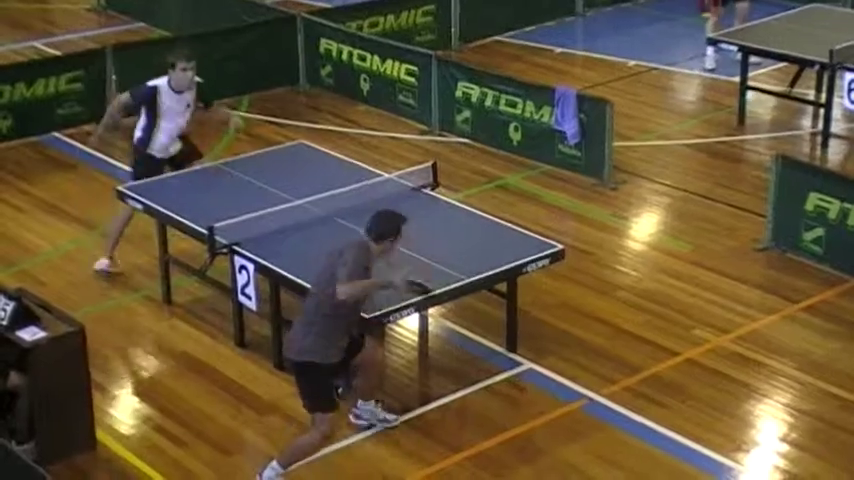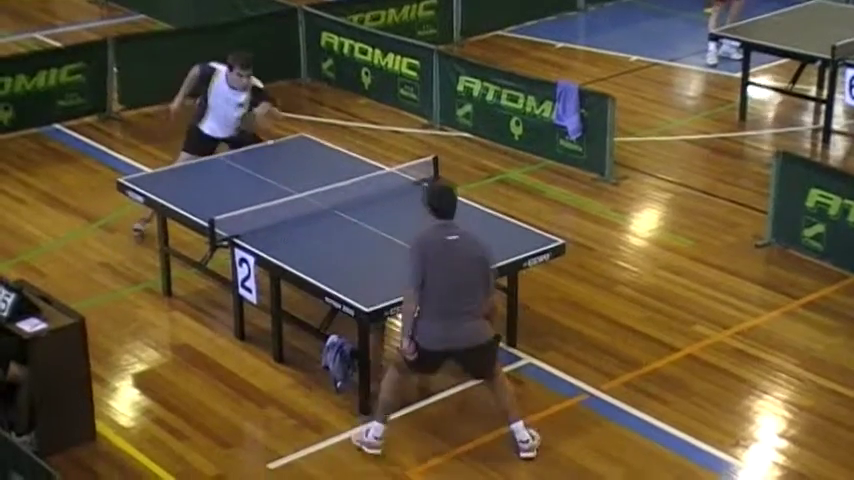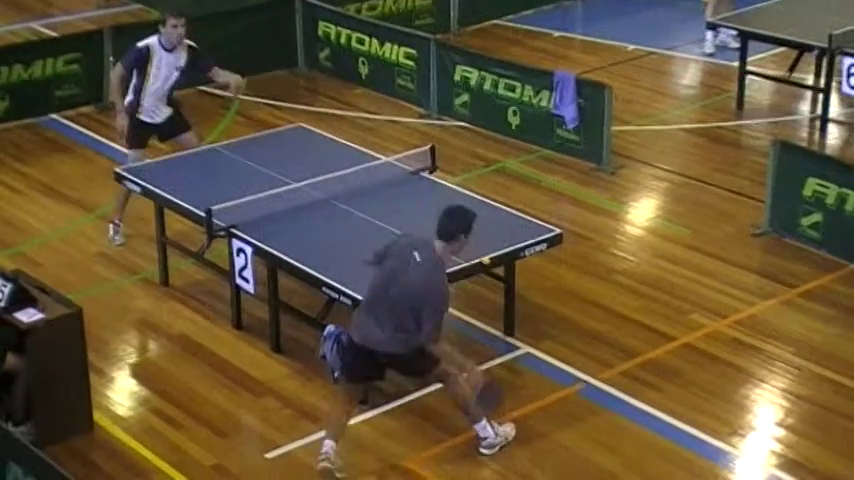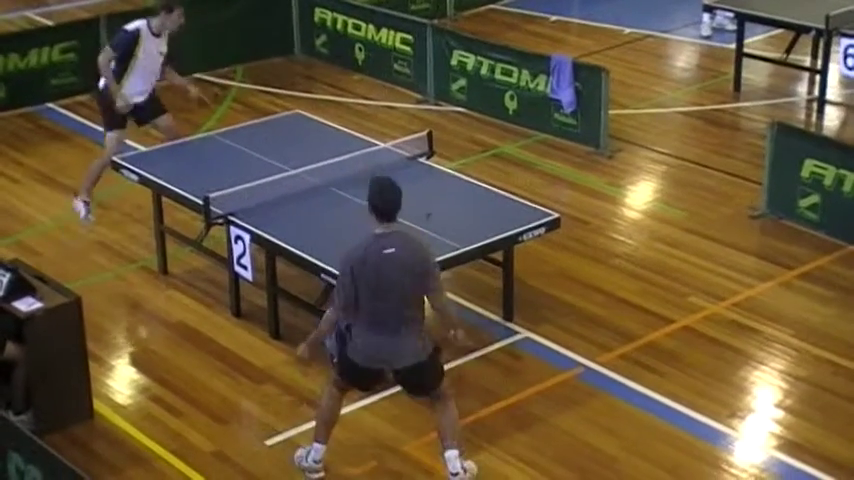
dt=0.7s
person 1, frame 1
left shoulder: (363, 250)
right shoulder: (355, 253)
right elbow: (344, 294)
left wrist: (390, 280)
right wrist: (384, 281)
left hip: (335, 338)
right hip: (311, 352)
left knee: (375, 358)
right knee: (323, 429)
left ankle: (364, 409)
person 1, frame 2
left shoulder: (422, 242)
right shoulder: (477, 245)
left elbow: (413, 293)
right elbow: (491, 298)
left wrist: (405, 334)
right wrist: (487, 326)
left hip: (431, 335)
right hip: (474, 334)
left knee: (397, 369)
right knee: (495, 378)
left ankle: (374, 434)
right ankle: (524, 438)
person 1, frame 3
left shoulder: (406, 242)
right shoulder: (436, 286)
left elbow: (375, 260)
right elbow: (431, 343)
right wrist: (467, 370)
left hip: (362, 333)
right hip: (399, 344)
left knee: (346, 398)
right knee: (454, 374)
left ankle: (329, 451)
right ankle: (487, 435)
person 1, frame 4
left shoulder: (357, 256)
right shoulder: (420, 253)
left elbow: (337, 313)
right elbow: (439, 305)
left wrist: (311, 344)
right wrist: (456, 328)
left hip: (365, 349)
right hip: (412, 351)
left knee: (335, 388)
right knee: (442, 400)
person 2, frame 1
left shoulder: (196, 87)
right shoulder: (154, 89)
left elbow: (210, 107)
right elbow: (120, 101)
left wrist: (230, 116)
right wrist: (102, 130)
left hip: (176, 145)
right hip: (148, 150)
right ankle: (107, 257)
person 2, frame 2
left shoulder: (255, 89)
right shoulder: (213, 71)
left elbow: (272, 111)
right elbow: (195, 71)
left wrist: (264, 111)
right wrist: (179, 98)
left hip: (238, 131)
right hip: (204, 128)
right ankle: (148, 218)
person 2, frame 3
left shoulder: (189, 50)
right shoulder: (144, 49)
left elbow: (214, 72)
right elbow: (116, 74)
left wrist: (233, 78)
right wrist: (121, 113)
left hip: (166, 110)
right hip: (139, 114)
left knee: (196, 150)
right ankle: (116, 222)
person 2, frame 4
left shoulder: (164, 36)
right shoulder: (132, 32)
left elbow: (164, 69)
right elbow: (103, 60)
left wrist: (187, 86)
right wrist: (116, 94)
left hip: (142, 95)
right hip: (113, 95)
left knee: (173, 131)
right knee: (112, 151)
right ankle: (83, 198)
